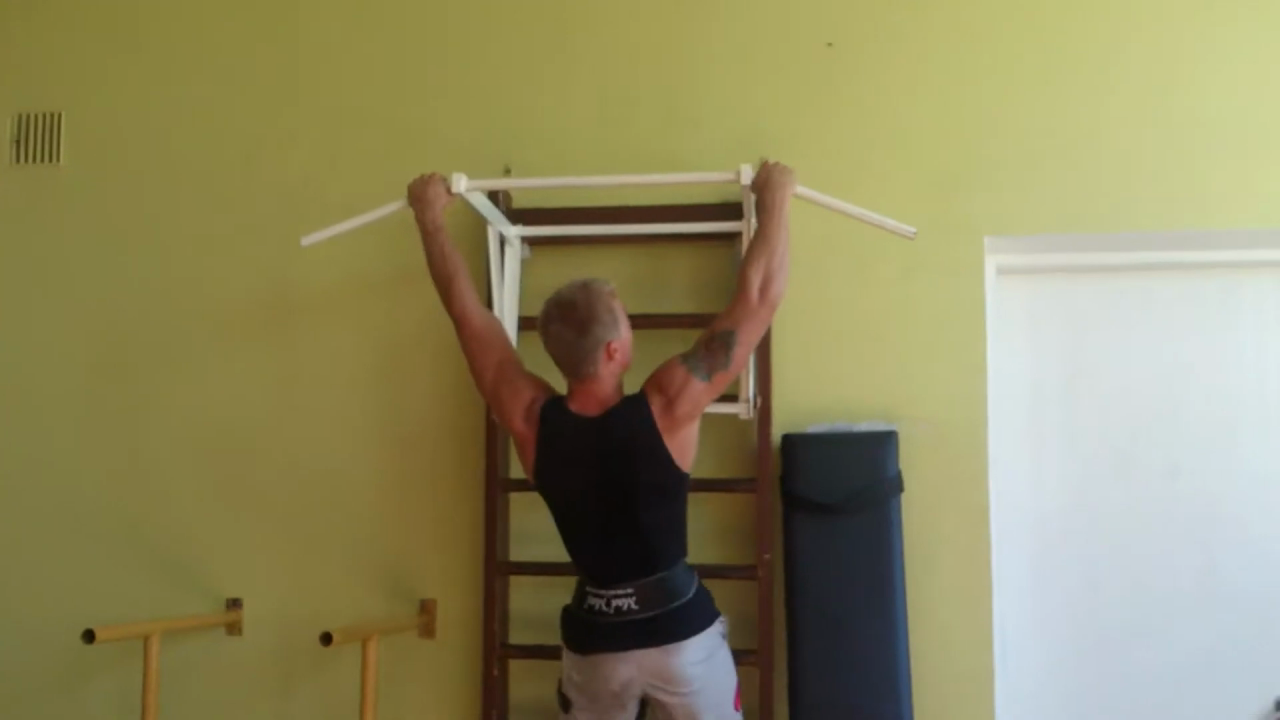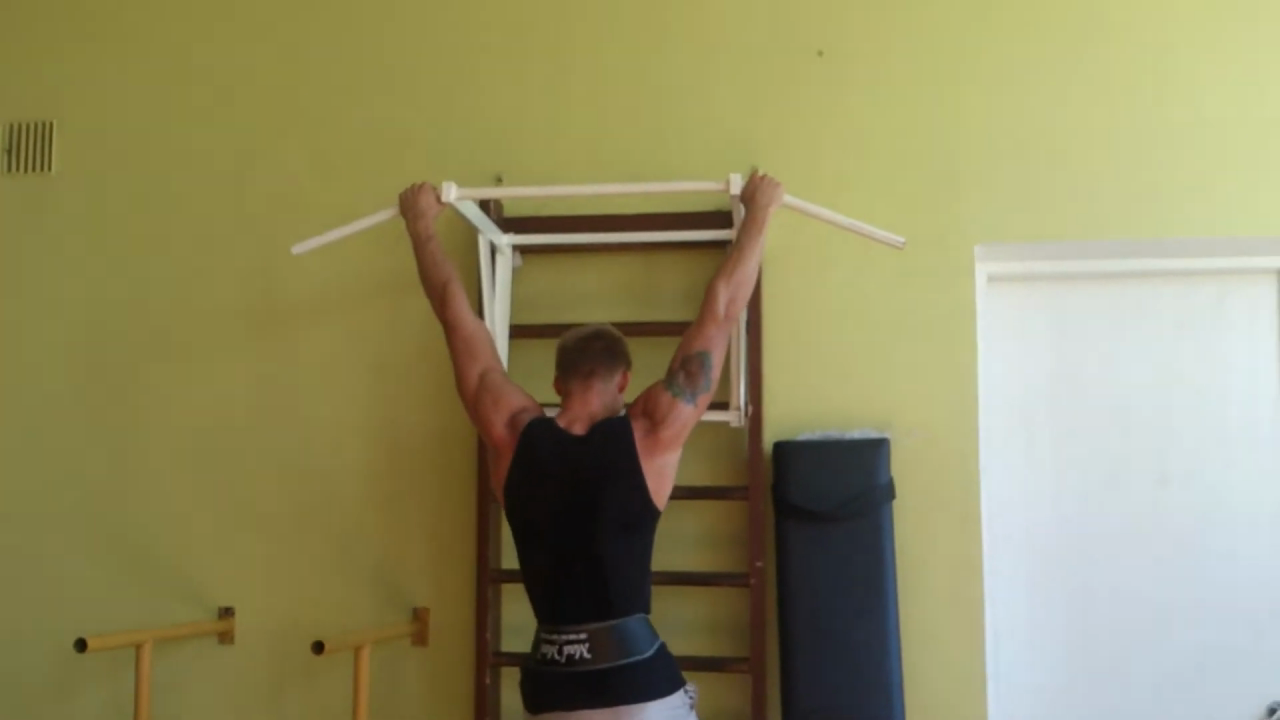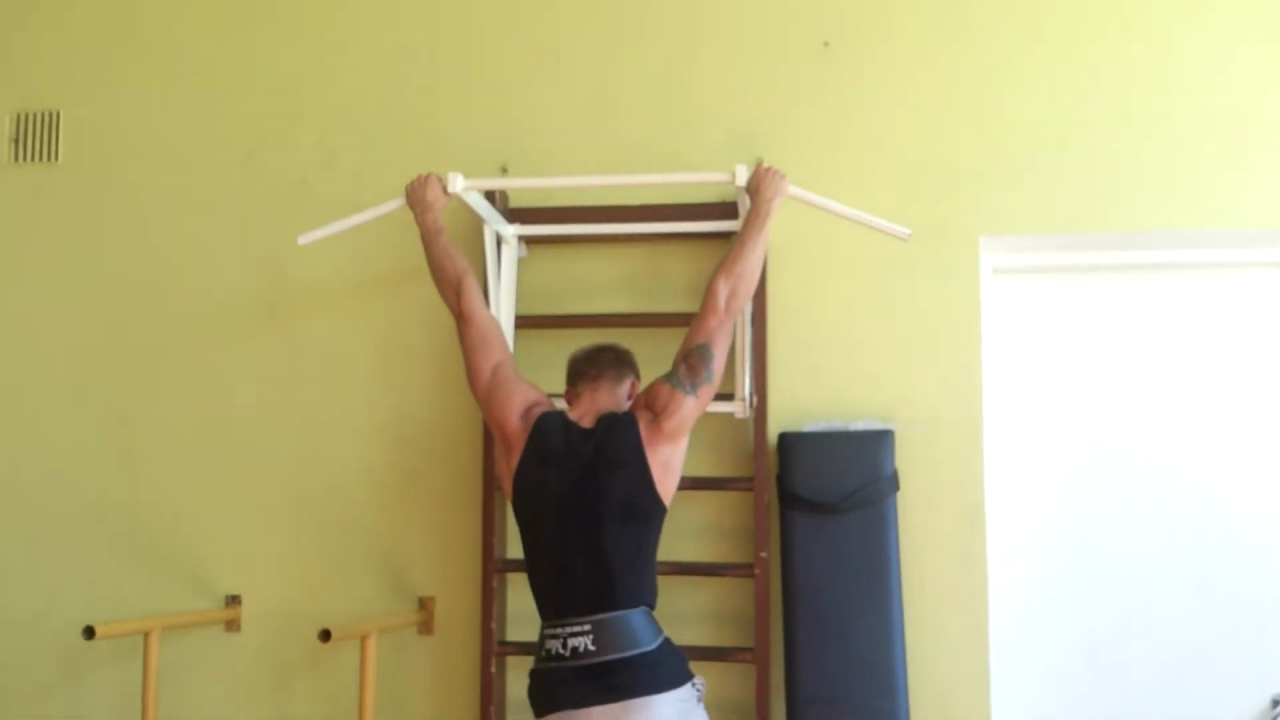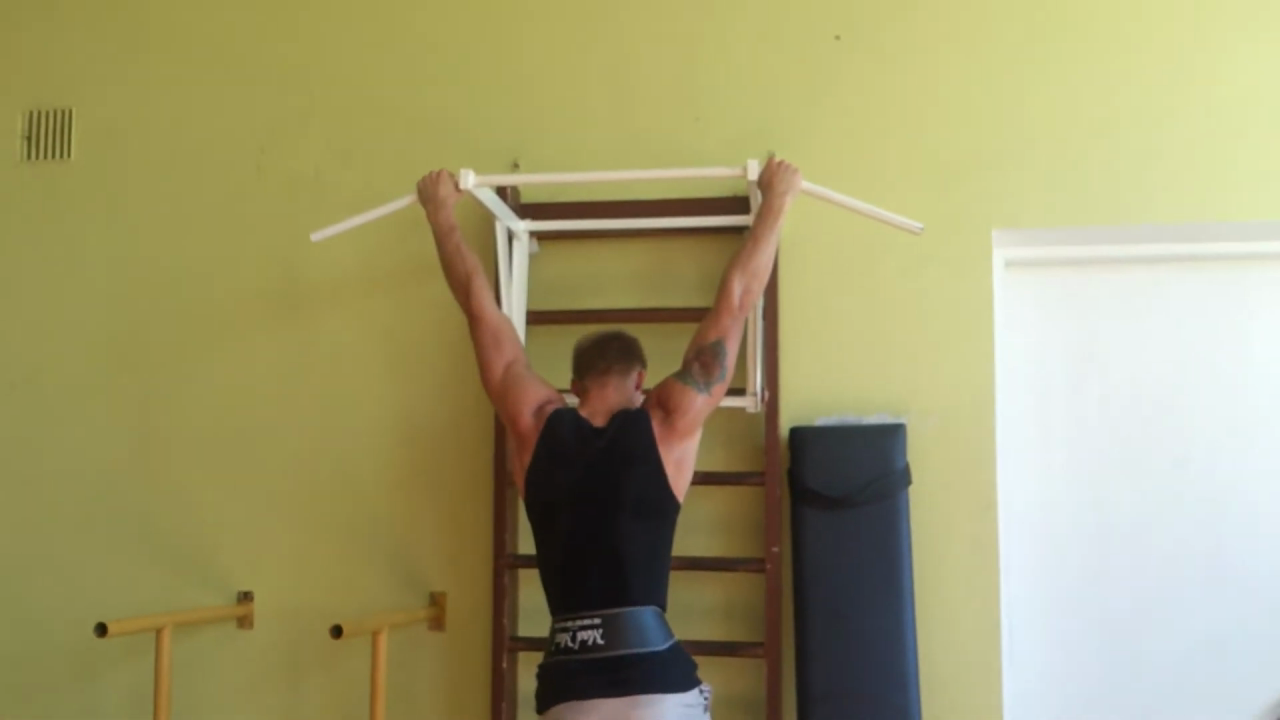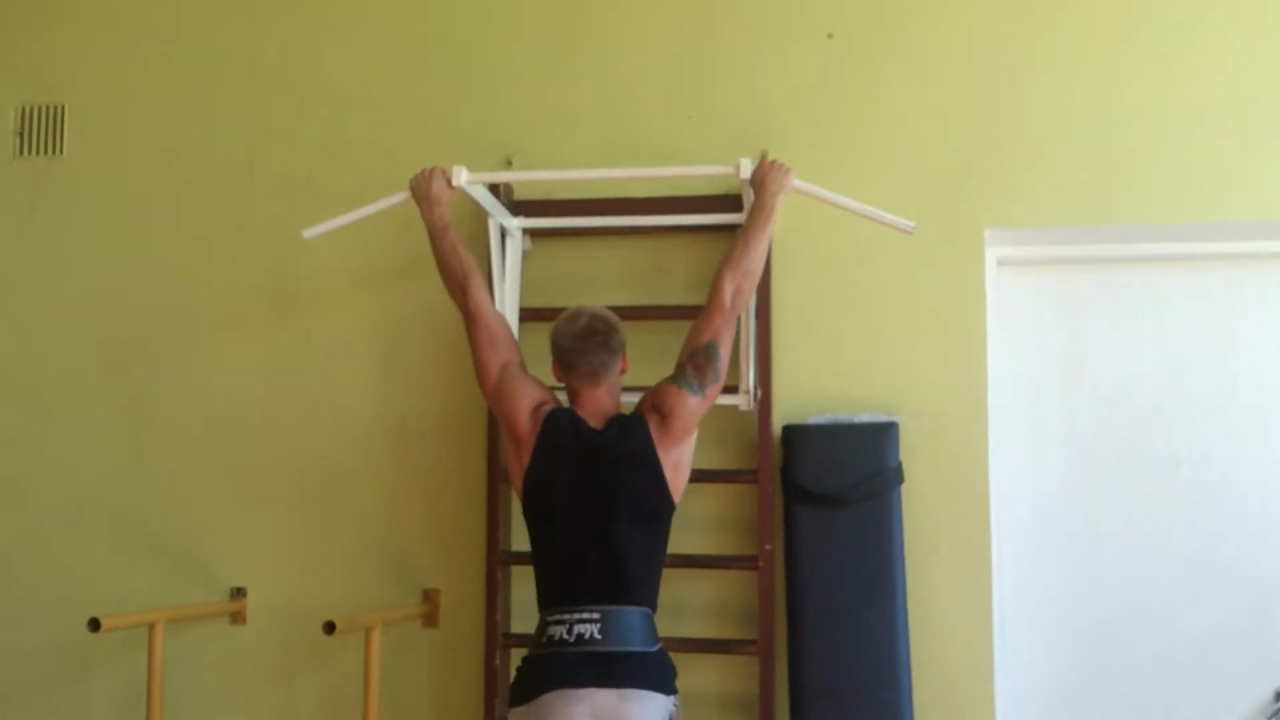
dt=1s
person 1, frame 1
left shoulder: (531, 422)
right shoulder: (667, 410)
left elbow: (466, 309)
right elbow: (759, 298)
left wrist: (429, 217)
right wrist: (774, 198)
left hip: (594, 639)
right hip: (680, 632)
person 1, frame 2
left shoulder: (511, 436)
right shoulder: (651, 436)
left elbow: (455, 313)
right elbow: (720, 312)
left wrist: (420, 225)
right wrist: (758, 211)
person 1, frame 3
left shoulder: (522, 430)
right shoulder: (656, 428)
left elbow: (469, 306)
right elbow: (722, 305)
left wrist: (428, 216)
right wrist: (764, 204)
person 1, frame 4
left shoulder: (535, 426)
right shoulder: (668, 425)
left elbow: (480, 306)
right elbow: (734, 301)
left wrist: (440, 212)
right wrist: (775, 200)
person 1, frame 5
left shoulder: (531, 427)
right shoulder: (665, 428)
left elbow: (476, 304)
right elbow: (726, 301)
left wrist: (434, 210)
right wrist: (768, 199)
